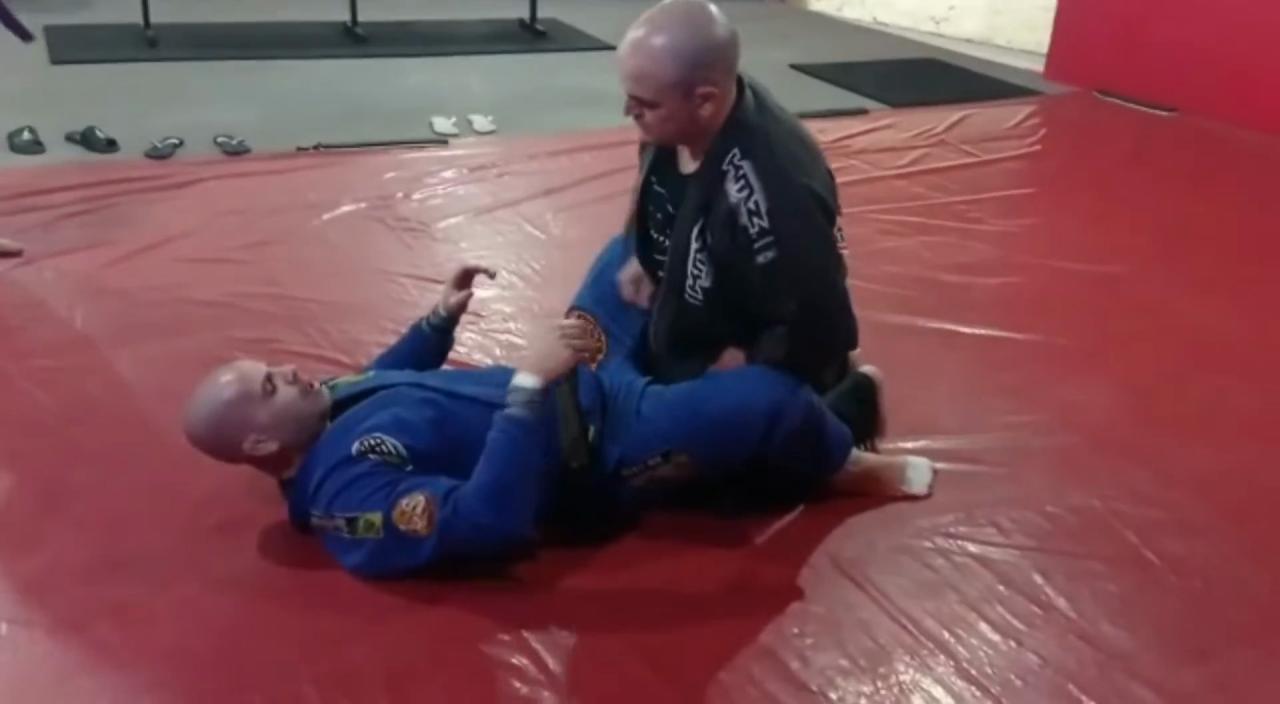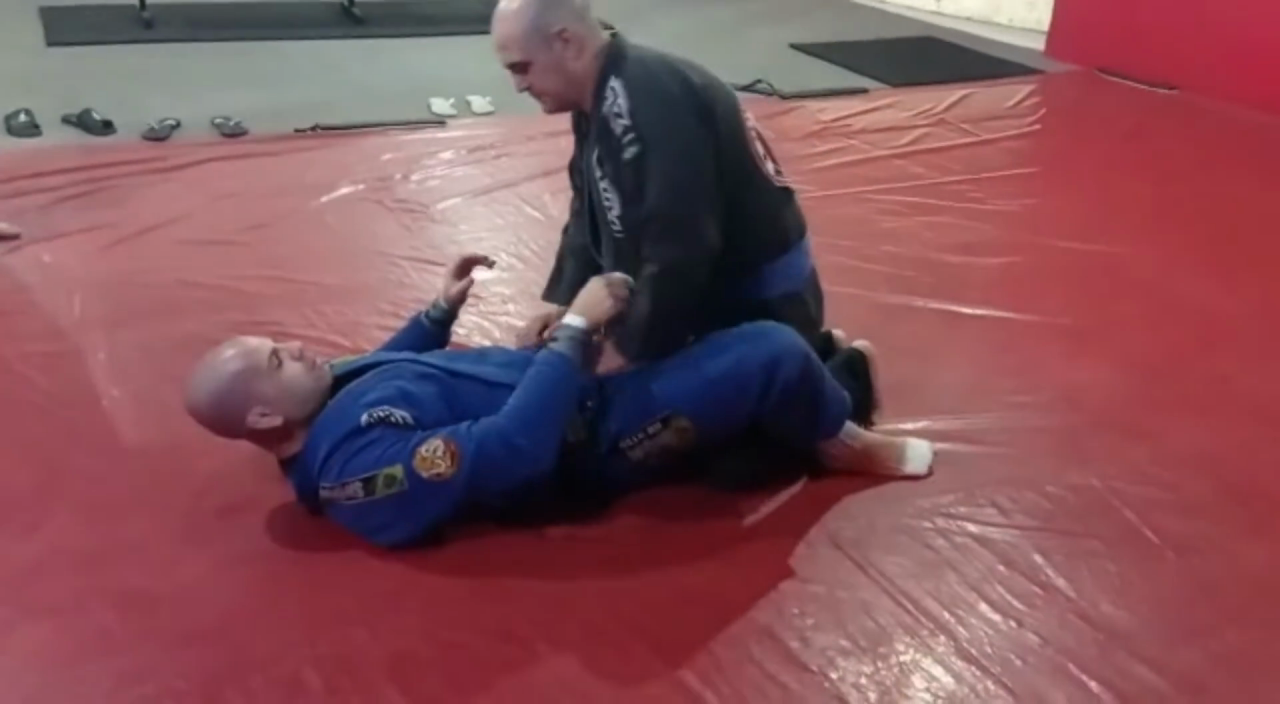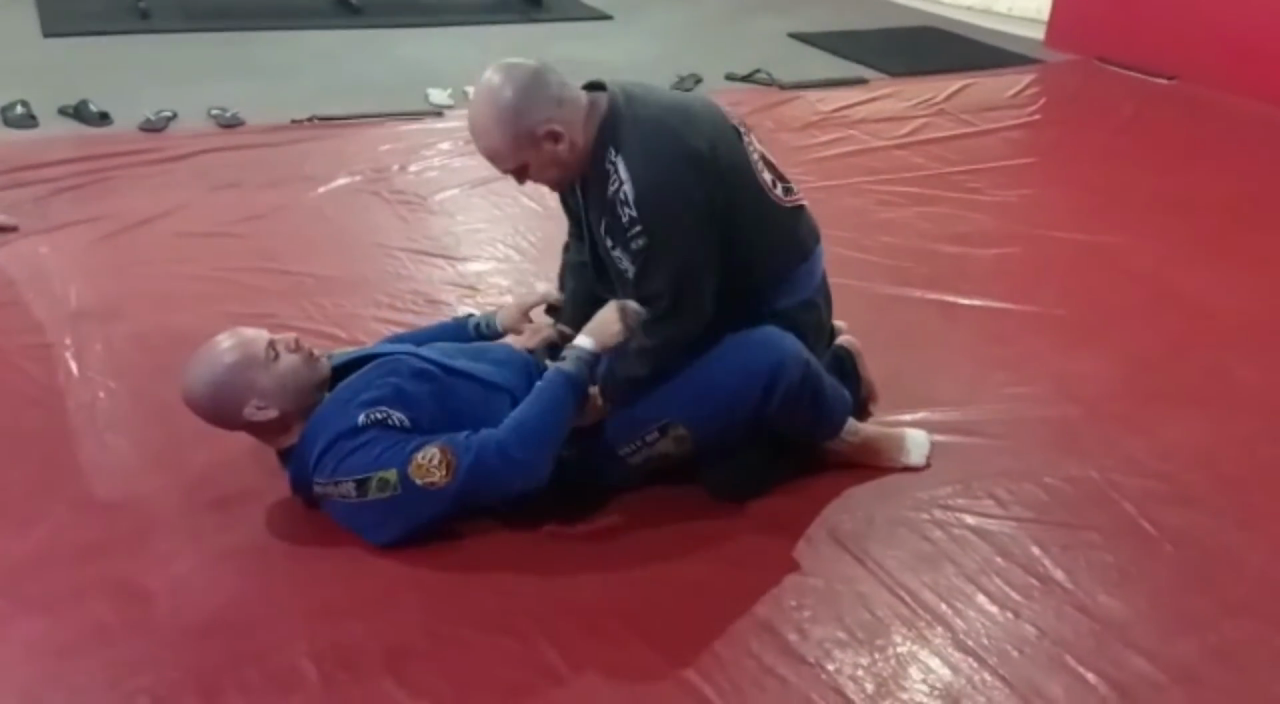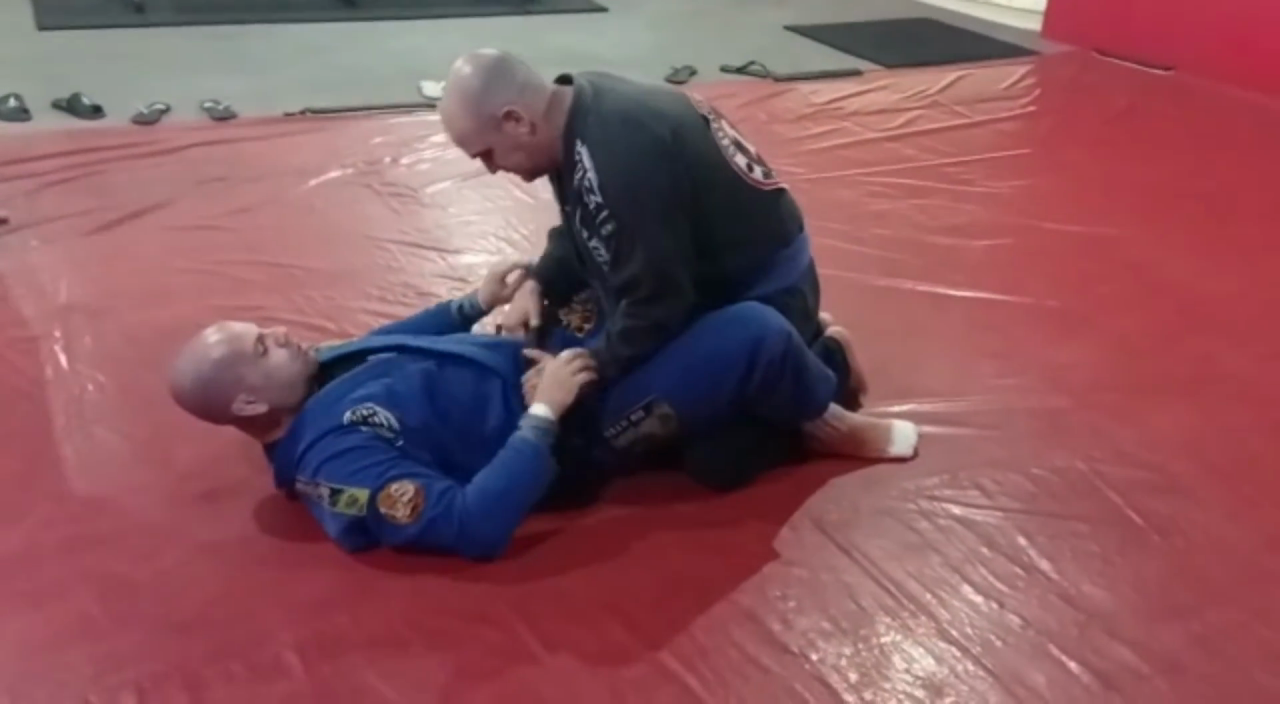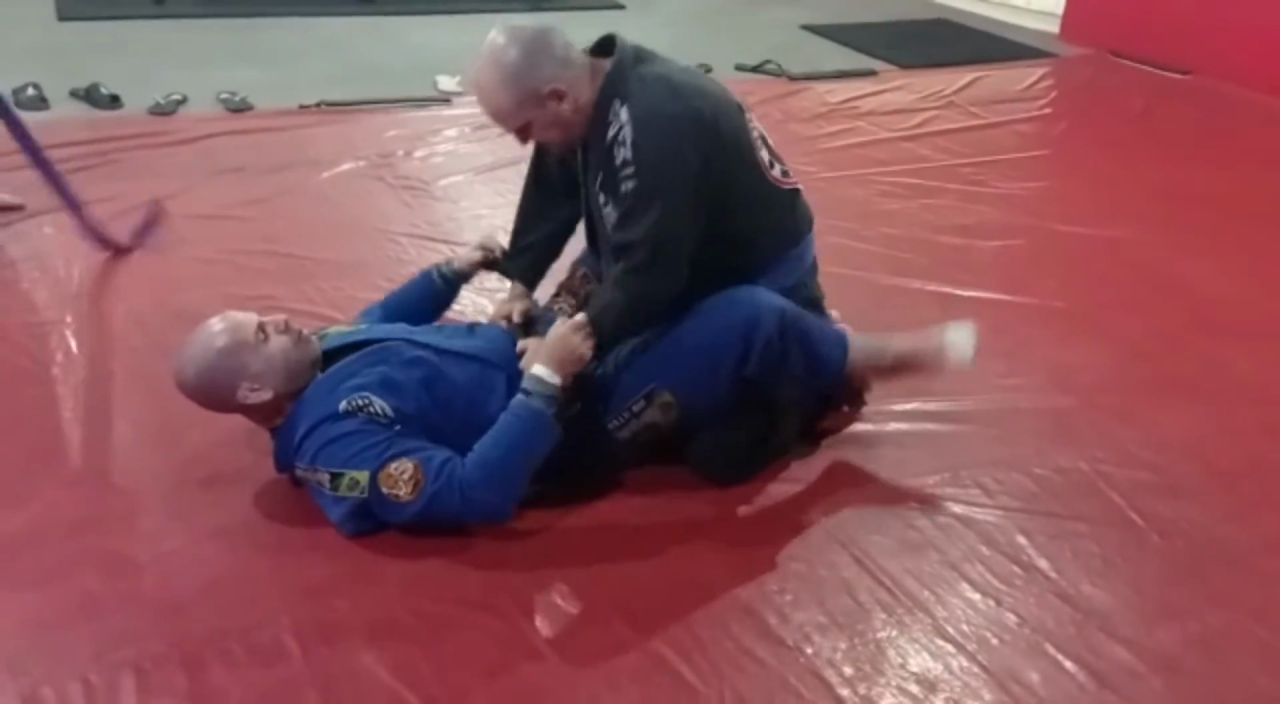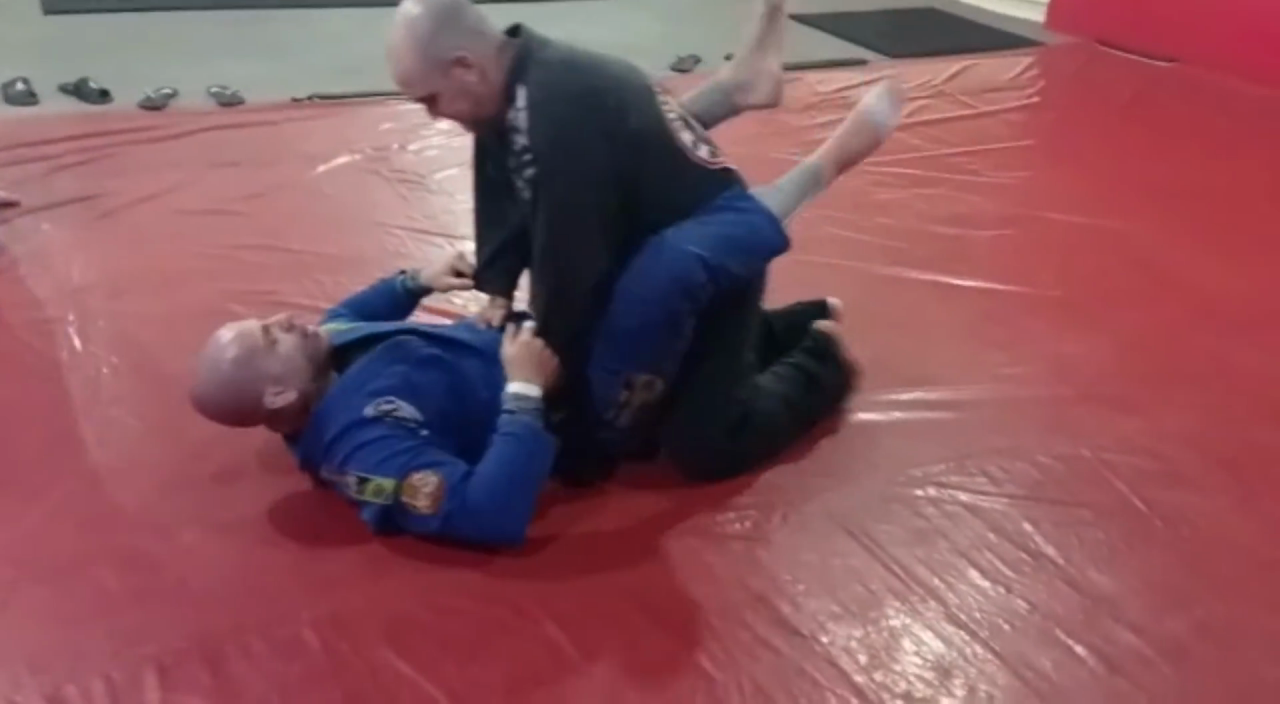
dt=0.7s
person 1, frame 1
left shoulder: (324, 412)
right shoulder: (350, 497)
right elbow: (494, 520)
left wrist: (441, 318)
right wrist: (529, 383)
left hip: (570, 387)
right hip: (597, 449)
left knee: (631, 256)
right knee: (776, 396)
right ankle: (846, 470)
person 1, frame 2
left shoulder: (327, 402)
right shoulder: (359, 464)
right elbow: (515, 449)
left wrist: (441, 306)
right wrist: (577, 327)
left hip: (574, 381)
right hip: (594, 435)
right knee: (772, 351)
right ankle: (845, 445)
person 1, frame 3
left shoulder: (327, 387)
right shoulder: (353, 461)
left elbow: (404, 351)
right elbow: (512, 462)
left wrist: (493, 324)
right wrist: (585, 350)
left hip: (549, 377)
right hip: (588, 439)
right knee: (771, 359)
left ankle: (806, 346)
right ankle: (847, 438)
person 1, frame 4
left shoulder: (316, 380)
right shoulder: (338, 461)
left elbow: (391, 342)
right elbow: (475, 526)
left wrist: (473, 305)
right wrist: (543, 415)
left hip: (543, 359)
right hip: (574, 428)
right knee: (753, 334)
left ankle: (794, 358)
right ankle: (832, 428)
person 1, frame 5
left shoulder: (324, 360)
right shoulder: (337, 444)
left elbow: (388, 319)
right elbow: (479, 493)
left wrist: (452, 270)
right wrist: (545, 380)
left hip: (543, 348)
right hip: (581, 416)
right knee: (749, 318)
left ankle: (813, 351)
right ankle: (878, 355)
person 1, frame 6
left shoulder: (326, 358)
right shoulder: (365, 440)
left elbow: (350, 315)
right elbow: (492, 516)
left wrist: (417, 280)
right wrist: (526, 391)
left hip: (532, 344)
right hip: (586, 408)
right knee: (669, 262)
left ankle: (795, 330)
right ankle: (825, 163)
person 2, frame 1
left shoulder: (776, 188)
right shoulder: (680, 124)
left elbow: (821, 325)
left wrist: (750, 365)
right wrist: (642, 258)
left hip: (743, 361)
left ankle: (846, 405)
person 2, frame 2
left shoulder: (649, 103)
right shoulder: (602, 102)
left elbow: (679, 244)
right elbow: (592, 215)
left wrist: (631, 346)
right wrist: (562, 301)
left hip: (756, 298)
right hip: (703, 289)
person 2, frame 3
left shoulder: (652, 174)
right shoulder: (598, 119)
left elbow: (673, 316)
right elbow: (588, 244)
left wrist: (607, 394)
right wrist: (563, 329)
left hip: (771, 301)
right hip: (716, 286)
left knee: (732, 468)
left ankle: (834, 378)
right ankle: (812, 358)
person 2, frame 4
left shoulder: (620, 157)
right shoulder: (586, 106)
left elbow: (655, 302)
right elbow: (582, 228)
right wrist: (540, 286)
left hip: (762, 283)
right hip: (705, 268)
left knee: (717, 459)
left ankle: (825, 368)
right ankle: (798, 343)
person 2, frame 5
left shoulder: (657, 126)
right shoulder: (580, 95)
left elbow: (647, 277)
right elbow: (549, 197)
right wrist: (521, 285)
left hip: (759, 280)
right hip: (691, 270)
person 2, frame 6
left shoulder: (563, 111)
right shoulder: (540, 82)
left elbow: (575, 256)
right elbow: (508, 205)
right wrist: (497, 295)
left knee: (704, 444)
